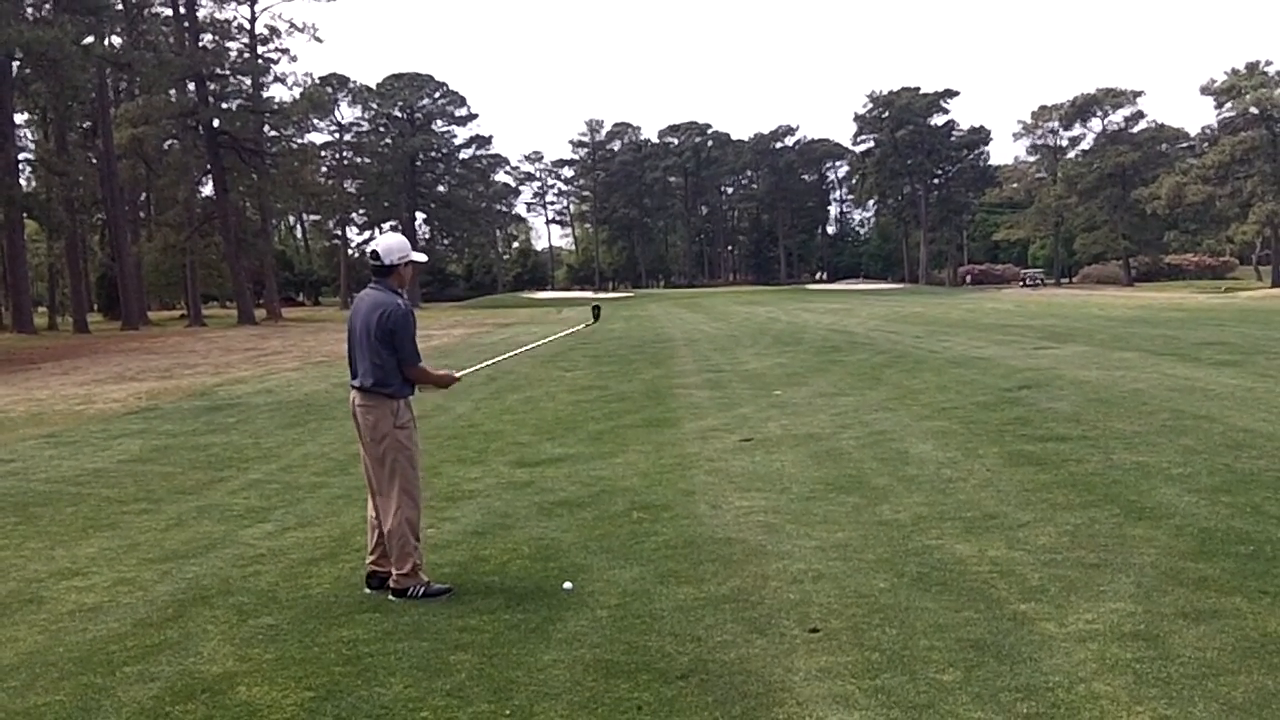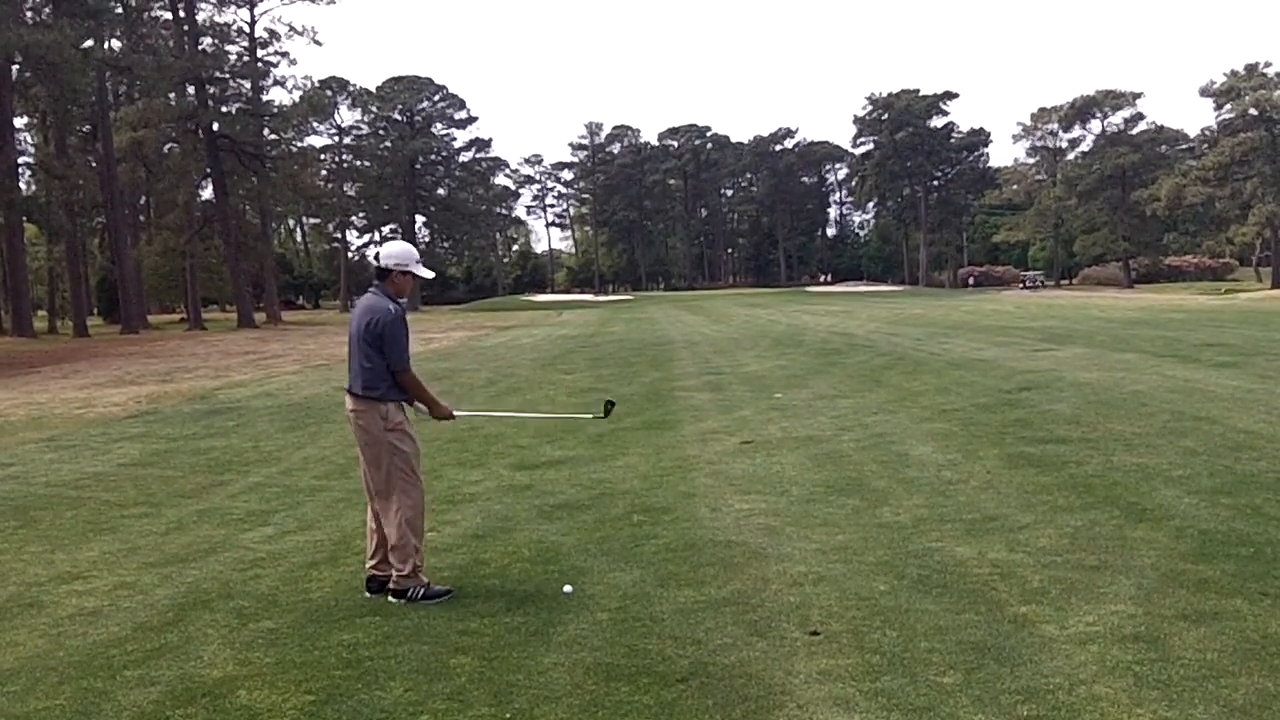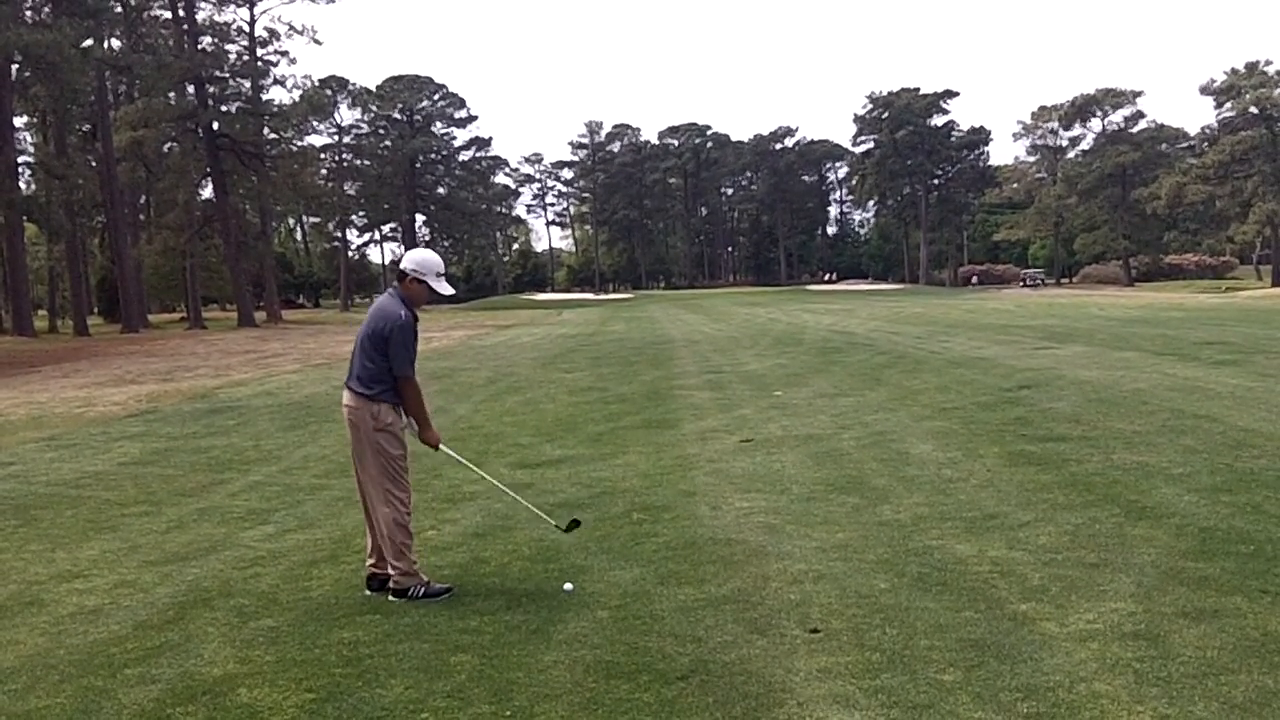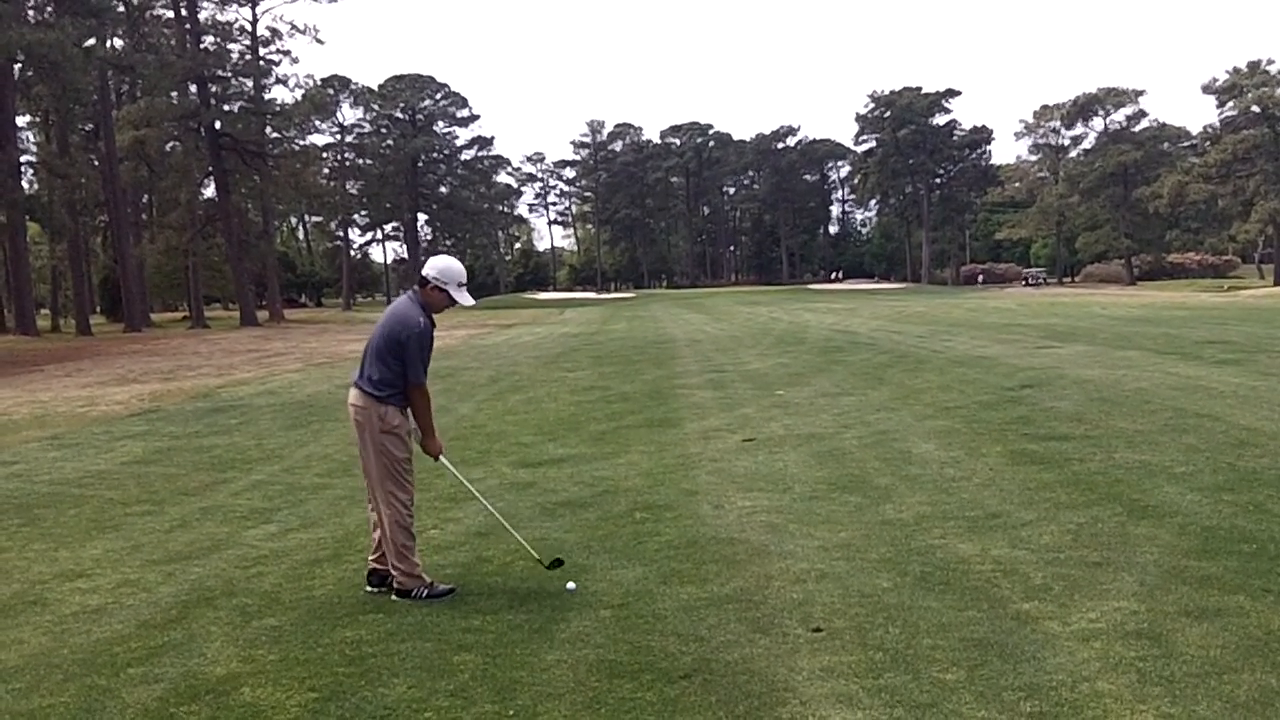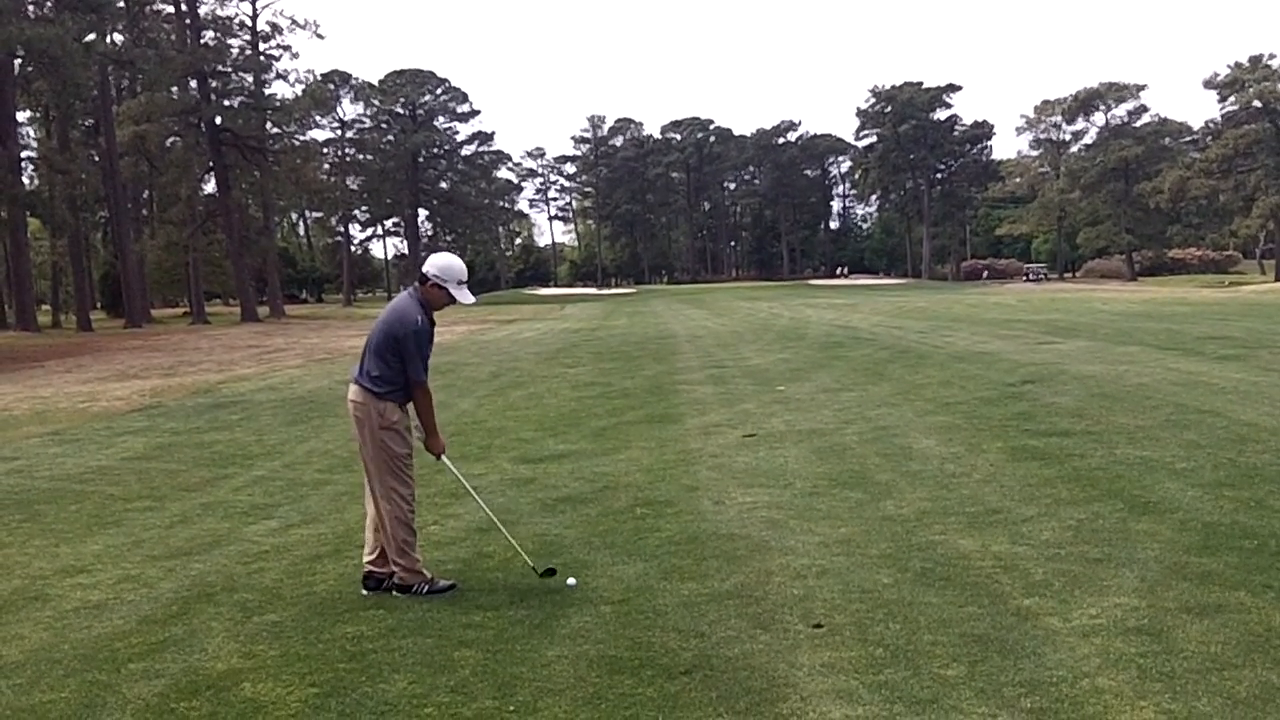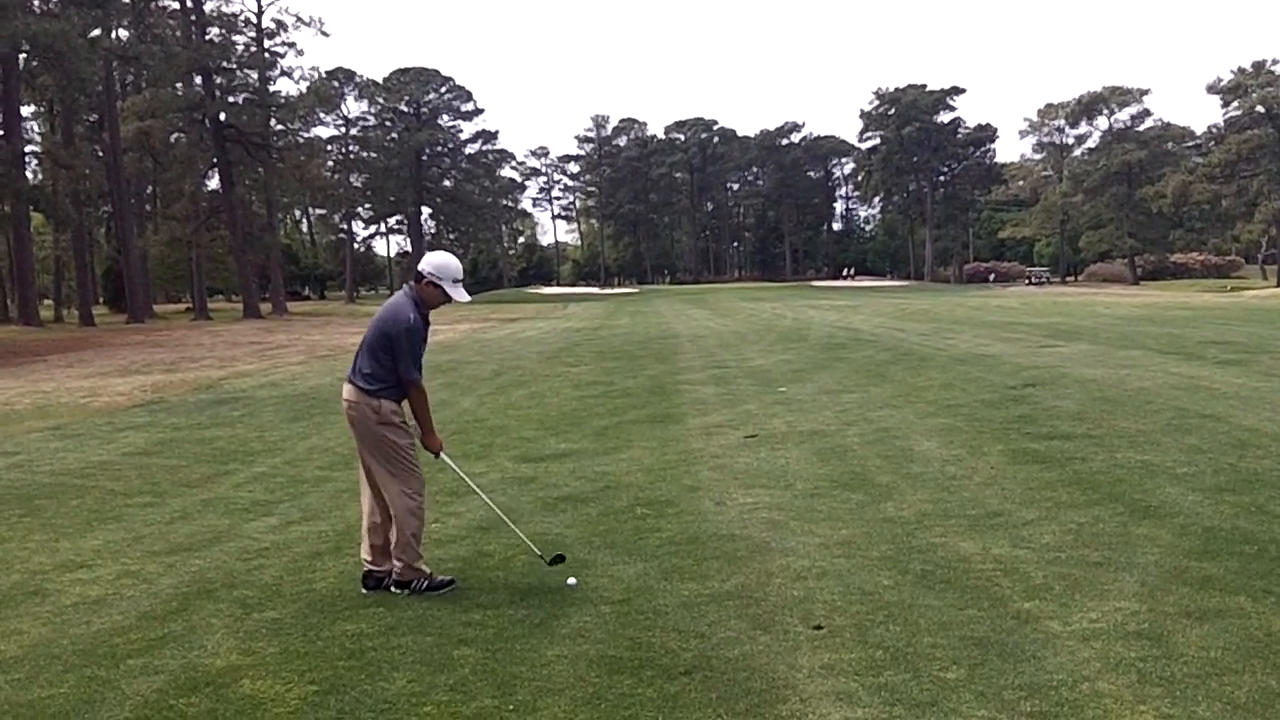
dt=0.3s
person 1, frame 1
left shoulder: (361, 301)
right shoulder: (397, 309)
right elbow: (411, 369)
left wrist: (425, 377)
right wrist: (440, 379)
left hip: (363, 399)
right hip: (387, 407)
left knee: (381, 491)
right knee: (402, 493)
left ankle: (379, 569)
right ankle: (406, 578)
person 1, frame 2
left shoulder: (365, 304)
right shoulder: (389, 313)
right elbow: (402, 373)
left wrist: (418, 399)
right wrist: (434, 406)
left hip: (361, 404)
right hip: (380, 411)
left knee: (381, 495)
right knee: (405, 494)
left ankle: (379, 573)
right ankle: (406, 580)
person 1, frame 3
left shoulder: (387, 304)
right shoulder: (399, 319)
right elbow: (405, 380)
left wrist: (413, 418)
right wrist: (426, 427)
left hip: (363, 403)
right hip: (375, 410)
left knee: (376, 494)
right knee: (392, 495)
left ankle: (379, 571)
right ankle: (405, 579)
person 1, frame 4
left shoulder: (405, 305)
right shoulder: (416, 325)
right elbow: (416, 387)
left wrist: (421, 429)
right wrist: (429, 436)
left hip: (369, 401)
right hip: (381, 410)
left knee: (384, 494)
right knee: (396, 496)
left ankle: (382, 569)
right ankle: (408, 580)
person 1, frame 5
left shoulder: (407, 302)
right shoulder: (415, 321)
right elbow: (419, 385)
right wrist: (432, 434)
left hip: (369, 399)
right hip: (381, 407)
left knee: (382, 493)
right knee: (397, 494)
left ankle: (377, 571)
right ankle: (409, 576)
person 1, frame 6
left shoulder: (405, 302)
right shoulder: (408, 320)
right elbow: (413, 383)
left wrist: (422, 428)
right wrist: (428, 432)
left hip: (364, 398)
right hip: (375, 404)
left knee: (379, 491)
right knee: (407, 488)
left ankle: (377, 570)
right ankle: (409, 572)
